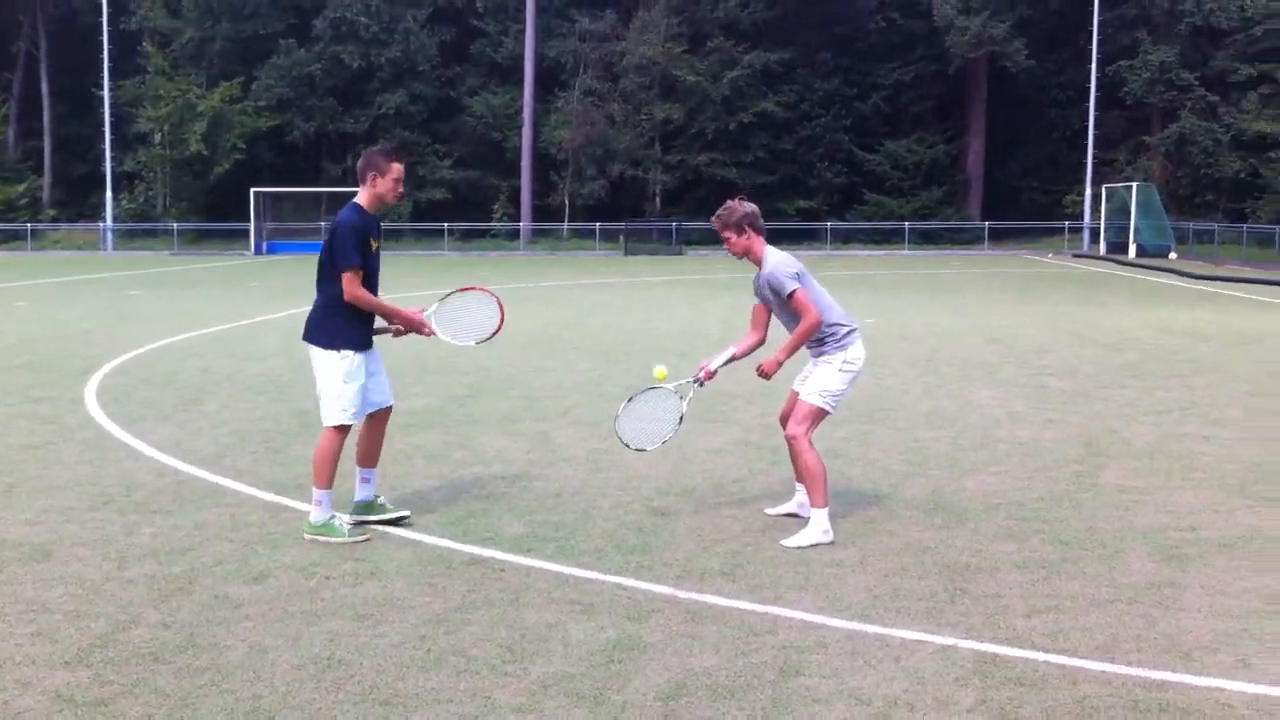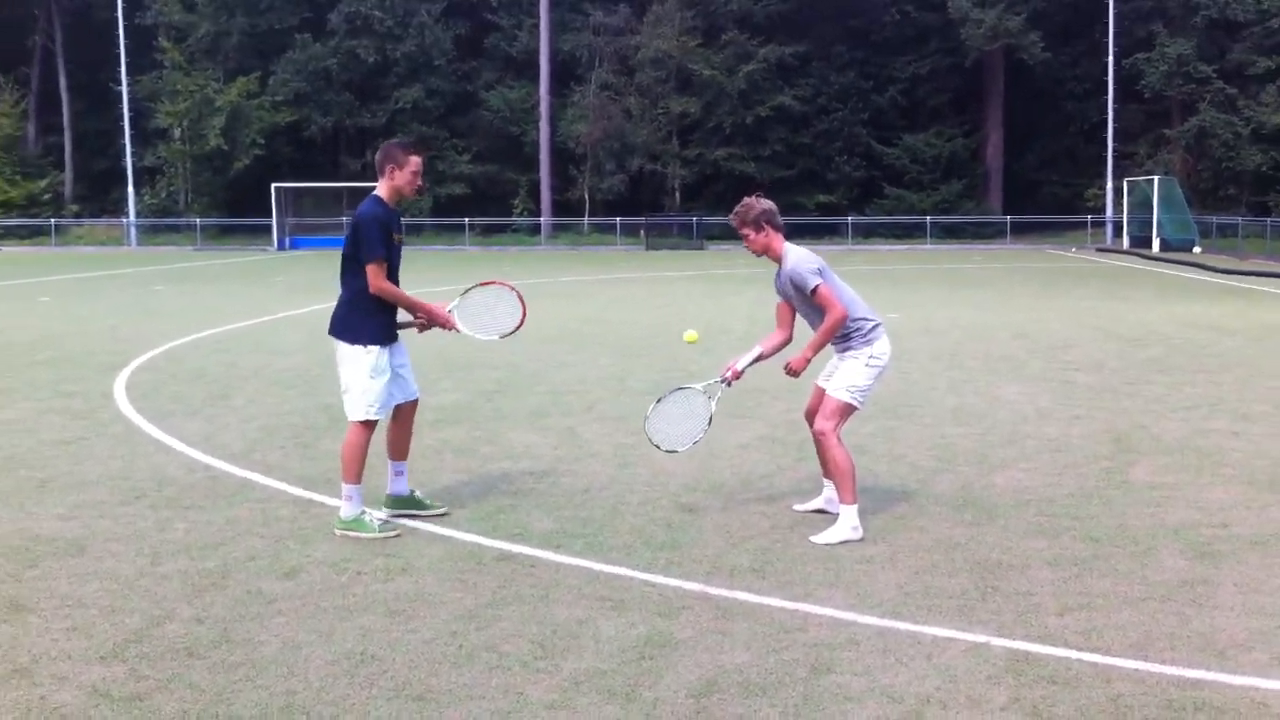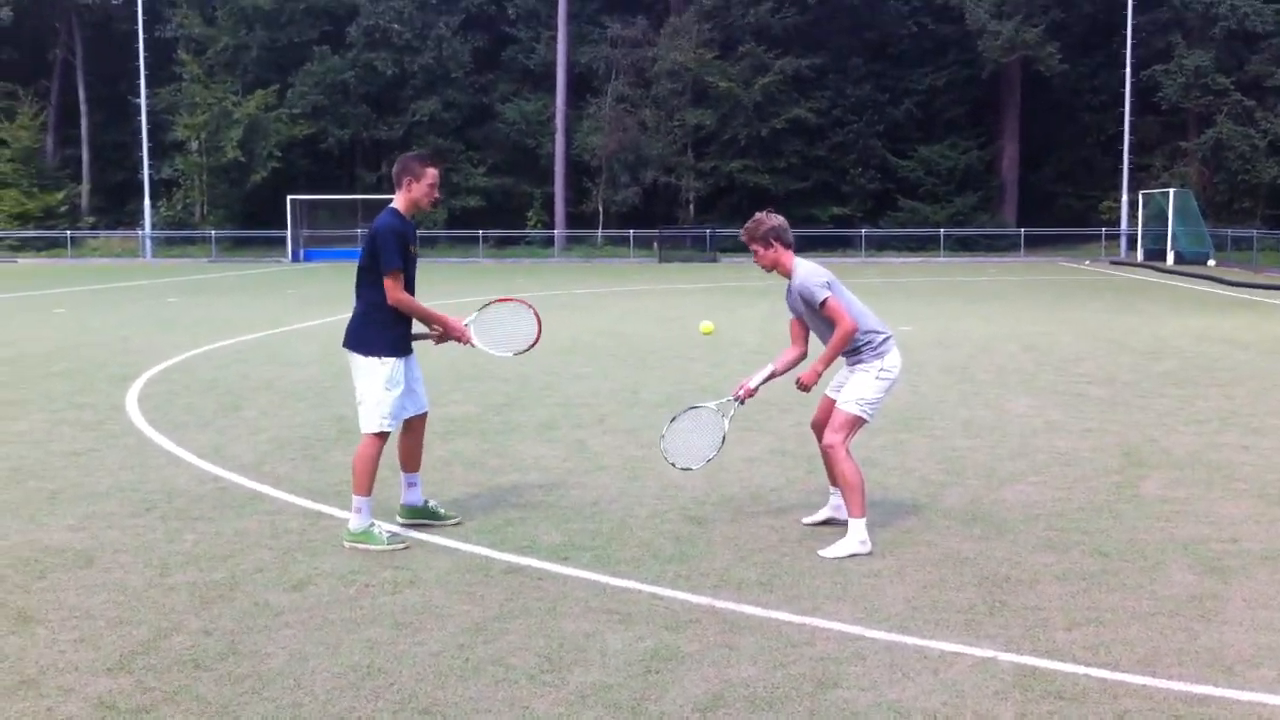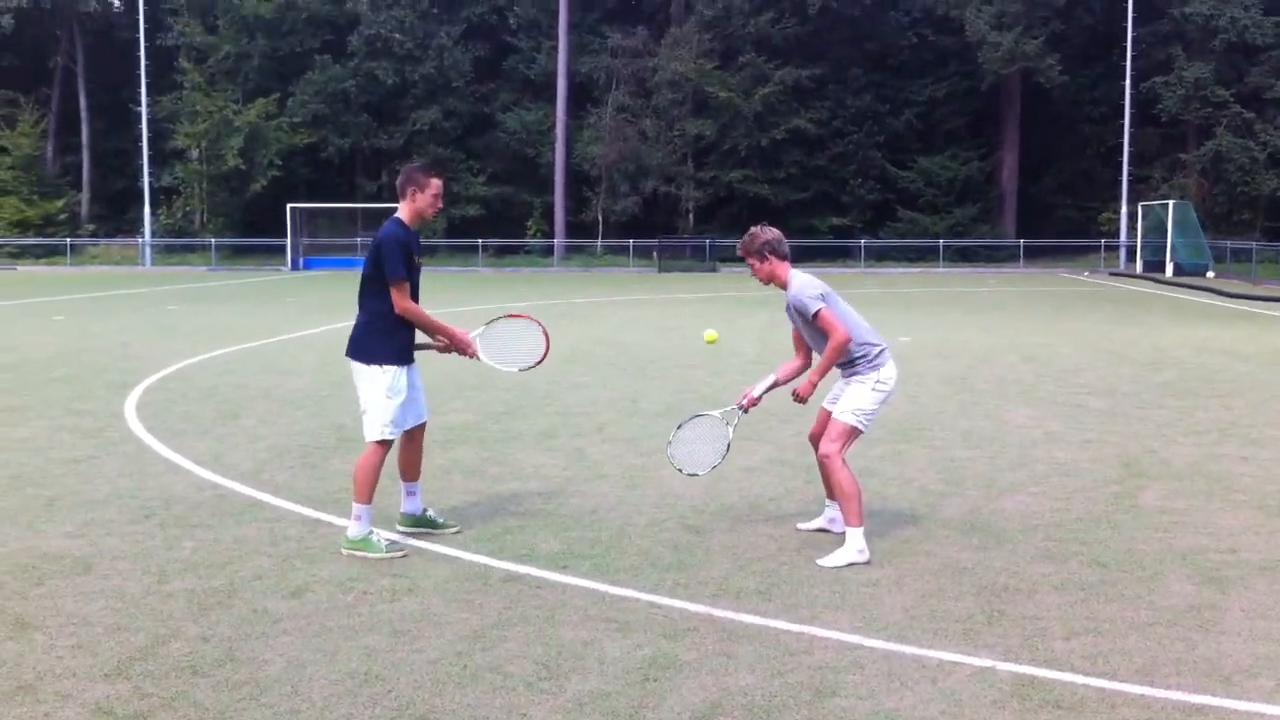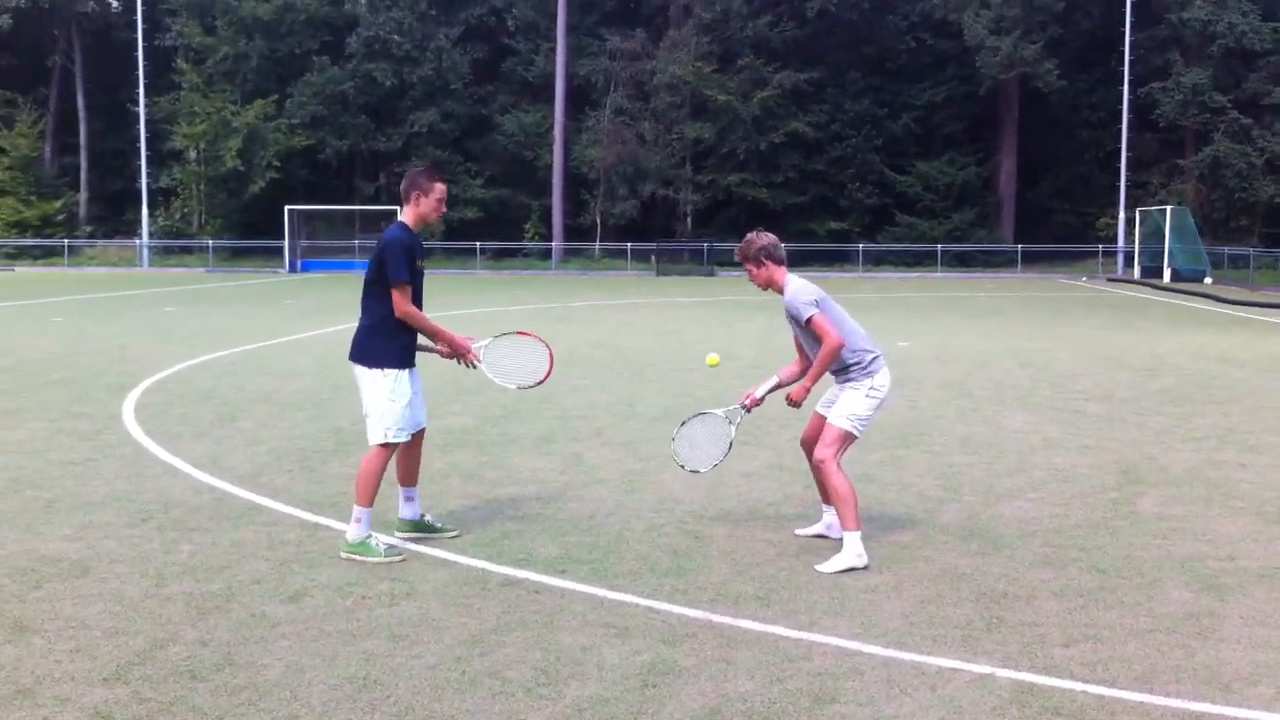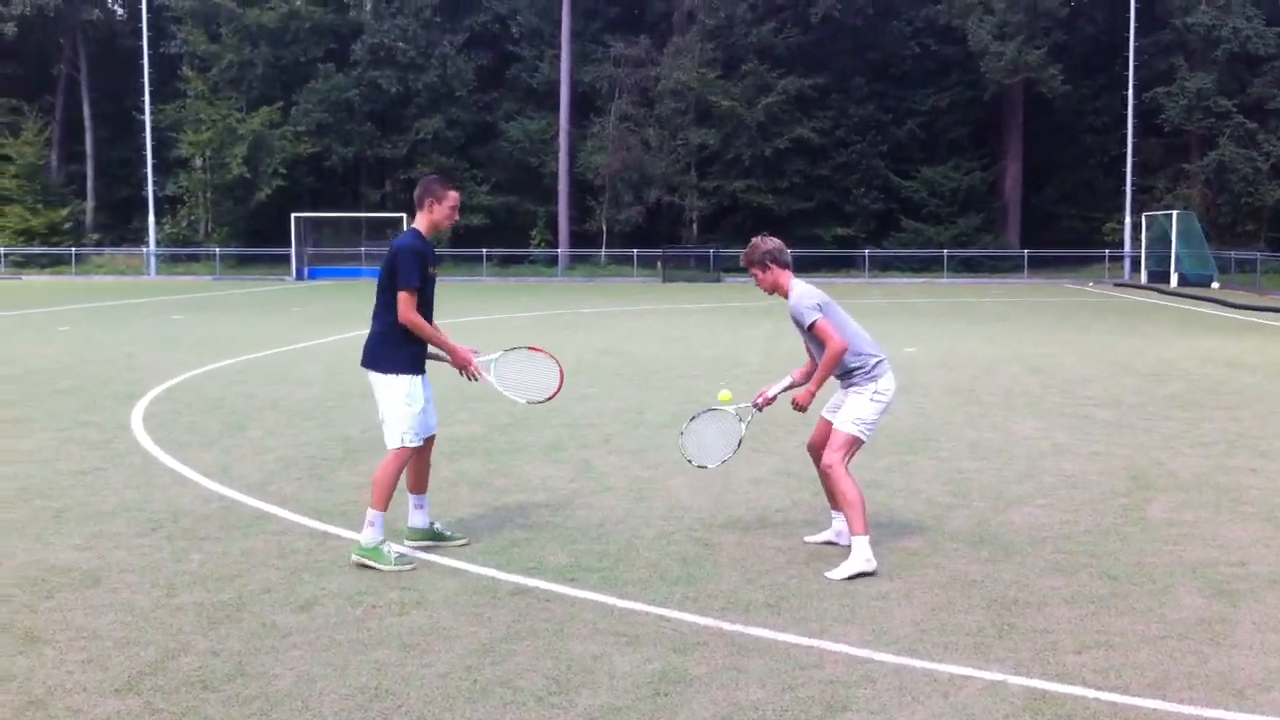
dt=0.1s
person 1, frame 1
left shoulder: (370, 222)
right shoulder: (349, 223)
right elbow: (352, 292)
left wrist: (393, 319)
right wrist: (404, 316)
left hip: (359, 339)
right hip: (335, 340)
left knee: (380, 410)
right knee: (338, 424)
left ankle: (365, 499)
right ankle: (320, 518)
person 1, frame 2
left shoulder: (390, 214)
right shoulder: (371, 216)
right elbow: (377, 285)
left wrist: (418, 313)
right wrist: (427, 310)
left hip: (383, 333)
right hip: (361, 335)
left knee: (406, 403)
right knee: (364, 419)
left ankle: (399, 491)
right ankle: (349, 513)
person 1, frame 3
left shoulder: (405, 226)
right shoulder: (388, 227)
right elbow: (395, 296)
left wrist: (431, 326)
right wrist: (444, 322)
left hip: (397, 345)
right hip: (375, 346)
left knee: (415, 417)
right knee: (377, 431)
left ankle: (412, 502)
right ankle: (358, 525)
person 1, frame 4
left shoulder: (409, 236)
right shoulder: (392, 237)
right elbow: (402, 305)
left wrist: (437, 337)
right wrist: (451, 334)
left hip: (399, 354)
right hip: (378, 355)
left knee: (415, 428)
right knee: (380, 440)
left ankle: (412, 511)
right ankle: (358, 532)
person 1, frame 5
left shoulder: (411, 241)
right shoulder: (396, 241)
right elbow: (402, 309)
left wrist: (441, 341)
right wrist: (450, 340)
left hip: (399, 357)
right hip: (380, 358)
left knee: (414, 434)
right knee: (385, 443)
left ankle: (410, 516)
right ankle: (357, 536)
person 1, frame 6
left shoulder: (424, 248)
right shoulder: (408, 248)
right elbow: (406, 316)
left wrist: (448, 350)
right wrist: (454, 351)
left hip: (410, 364)
right hip: (392, 364)
left knee: (424, 440)
right knee: (402, 447)
left ankle: (419, 525)
right ankle: (370, 540)
person 2, frame 1
left shoulder: (776, 268)
right shoulder: (762, 277)
left elbow: (813, 318)
right elbow: (757, 334)
left wrist: (779, 358)
right wrist: (717, 362)
left hip: (840, 352)
right hip: (825, 352)
left knee: (797, 432)
right knee: (788, 420)
left ankle: (820, 524)
right ankle: (803, 499)
person 2, frame 2
left shoulder: (797, 264)
right shoulder: (782, 275)
left elbow: (838, 312)
right elbow: (783, 334)
left wrist: (807, 355)
left hip: (865, 347)
right hip: (849, 348)
left knee: (826, 428)
right knee: (814, 415)
left ankle: (849, 521)
right ankle: (832, 495)
person 2, frame 3
left shoulder: (806, 279)
right shoulder: (794, 288)
left elbow: (848, 324)
right elbow: (798, 349)
left wrist: (817, 370)
right wrist: (758, 379)
left hip: (876, 360)
right hip: (860, 360)
left knee: (834, 441)
right knee: (820, 426)
left ankle: (858, 535)
right ankle: (839, 503)
person 2, frame 4
left shoulder: (801, 290)
right shoulder: (793, 299)
left elbow: (842, 336)
right elbow: (802, 360)
left wrist: (812, 381)
right wrist: (761, 388)
left hip: (871, 372)
right hip: (856, 372)
left knee: (830, 451)
right knee: (818, 438)
left ankle: (856, 543)
right ankle: (834, 514)
person 2, frame 5
left shoulder: (795, 296)
right shoulder: (794, 296)
left elbow: (834, 341)
right elbow: (805, 362)
left wrist: (805, 386)
right wrist: (765, 389)
left hip: (865, 379)
right hip: (850, 378)
left knee: (826, 456)
right knee: (810, 443)
left ankle: (853, 548)
right ankle: (832, 520)
person 2, frame 6
left shoulder: (799, 300)
right shoulder: (801, 299)
left elbow: (838, 346)
right elbow: (815, 364)
left wrist: (810, 390)
right wrist: (776, 390)
left hip: (870, 383)
right hip: (856, 382)
left knee: (833, 461)
right knee: (817, 448)
left ankle: (862, 553)
right ankle: (841, 527)
